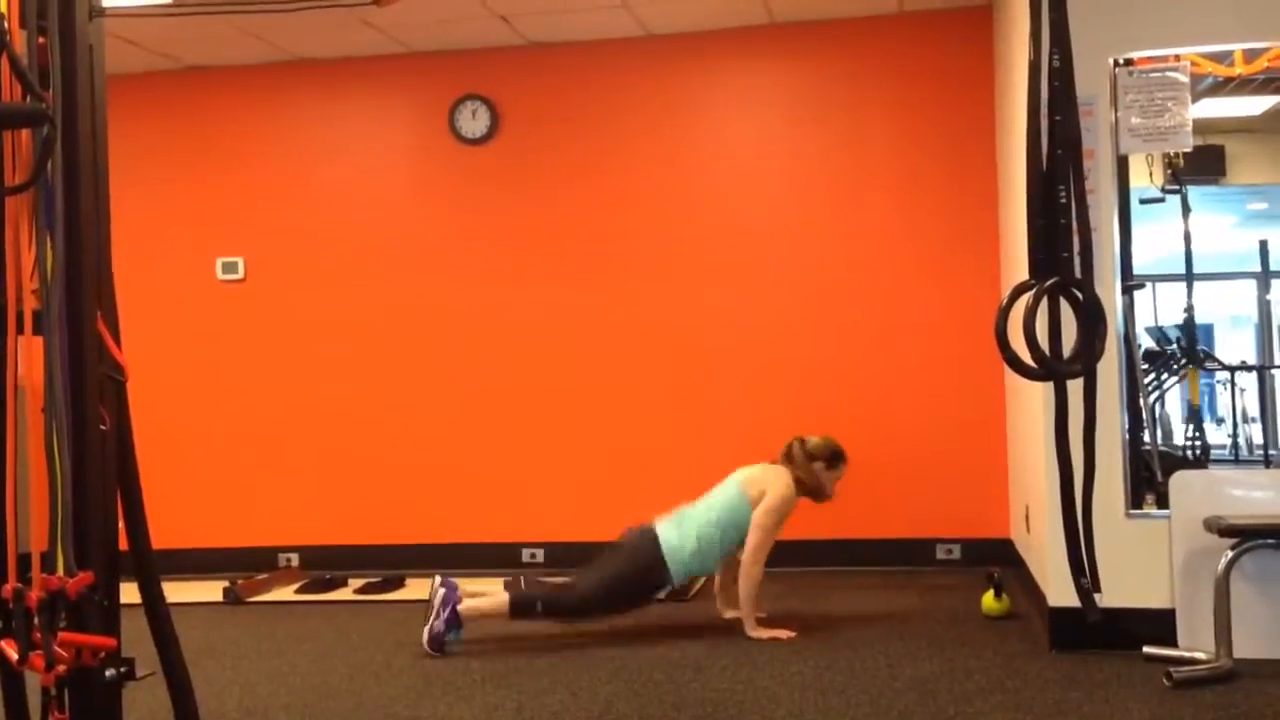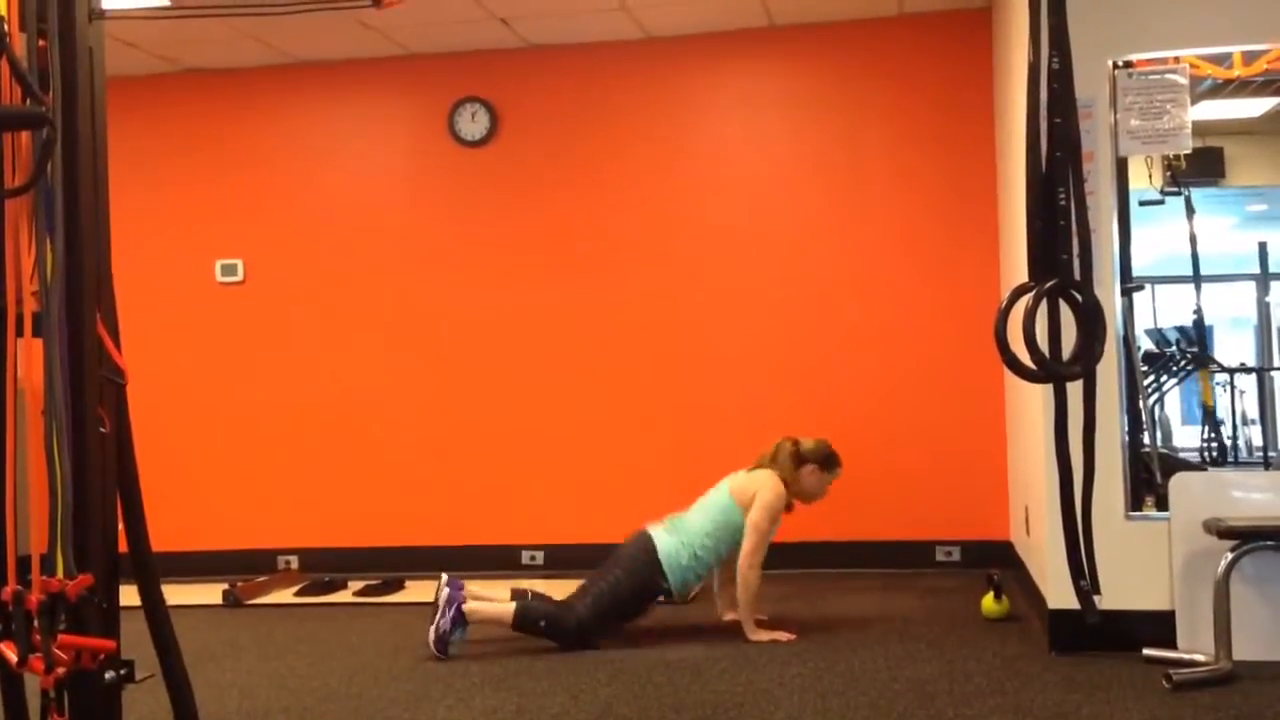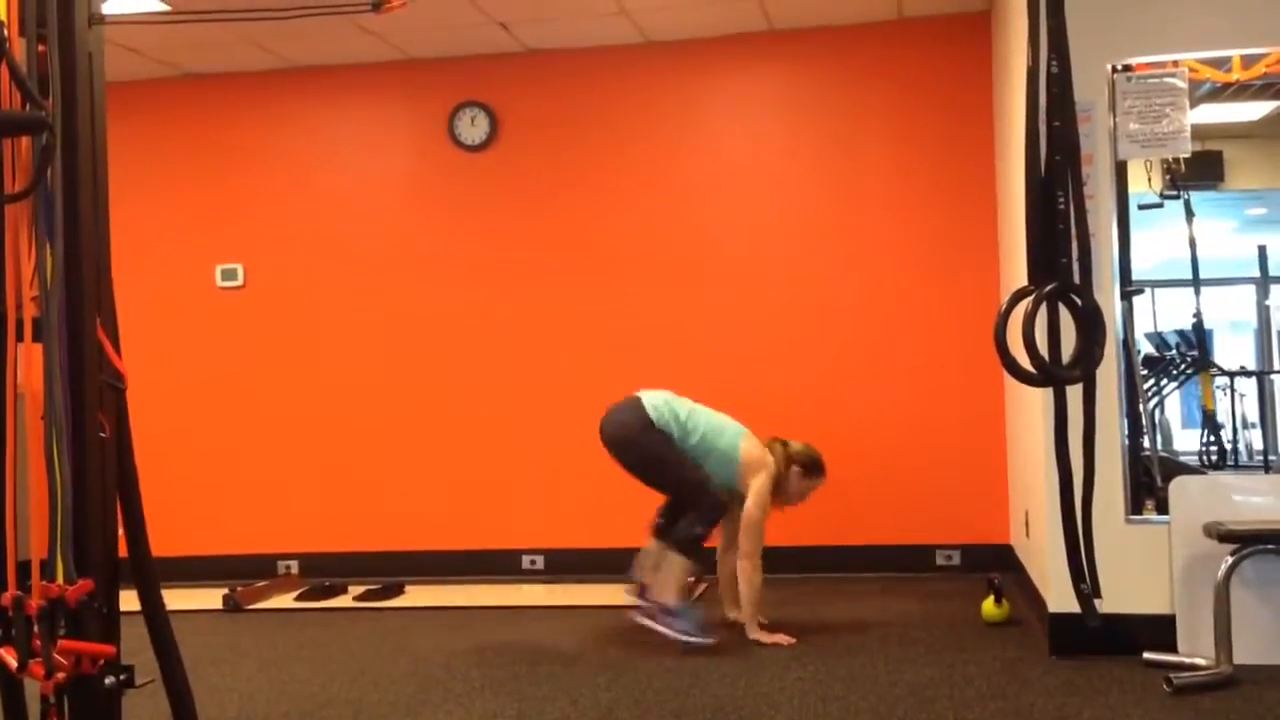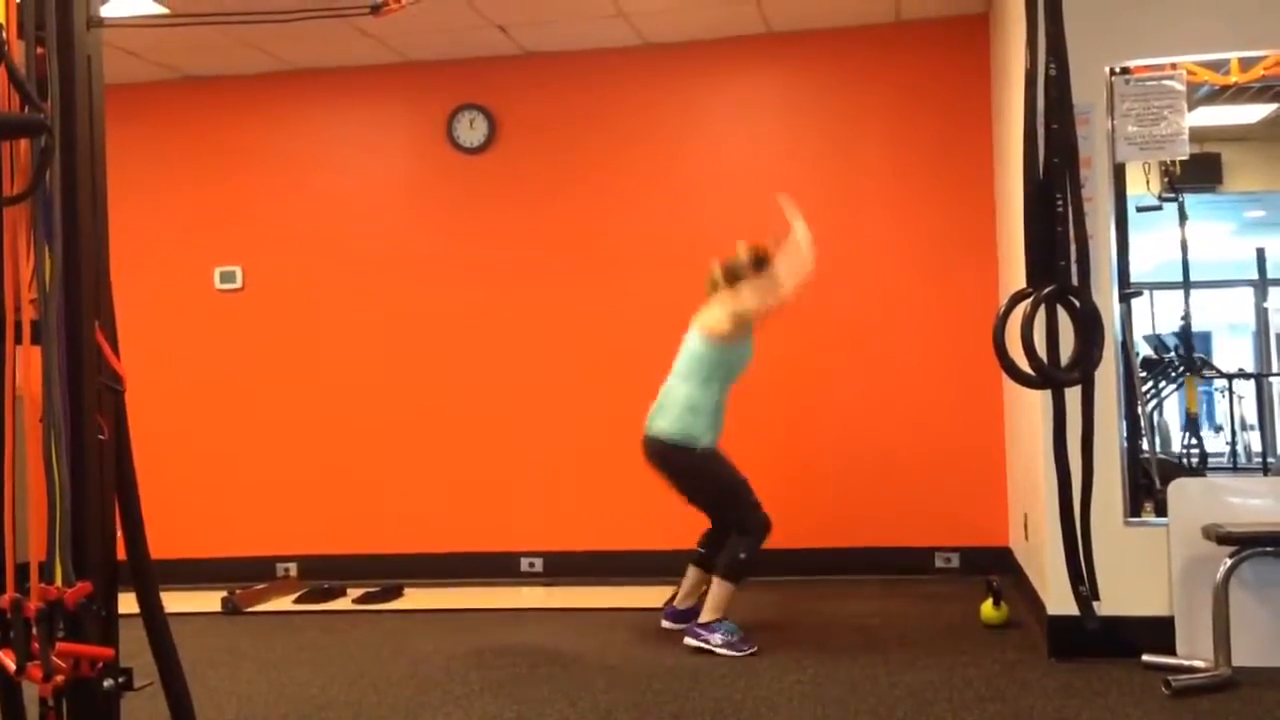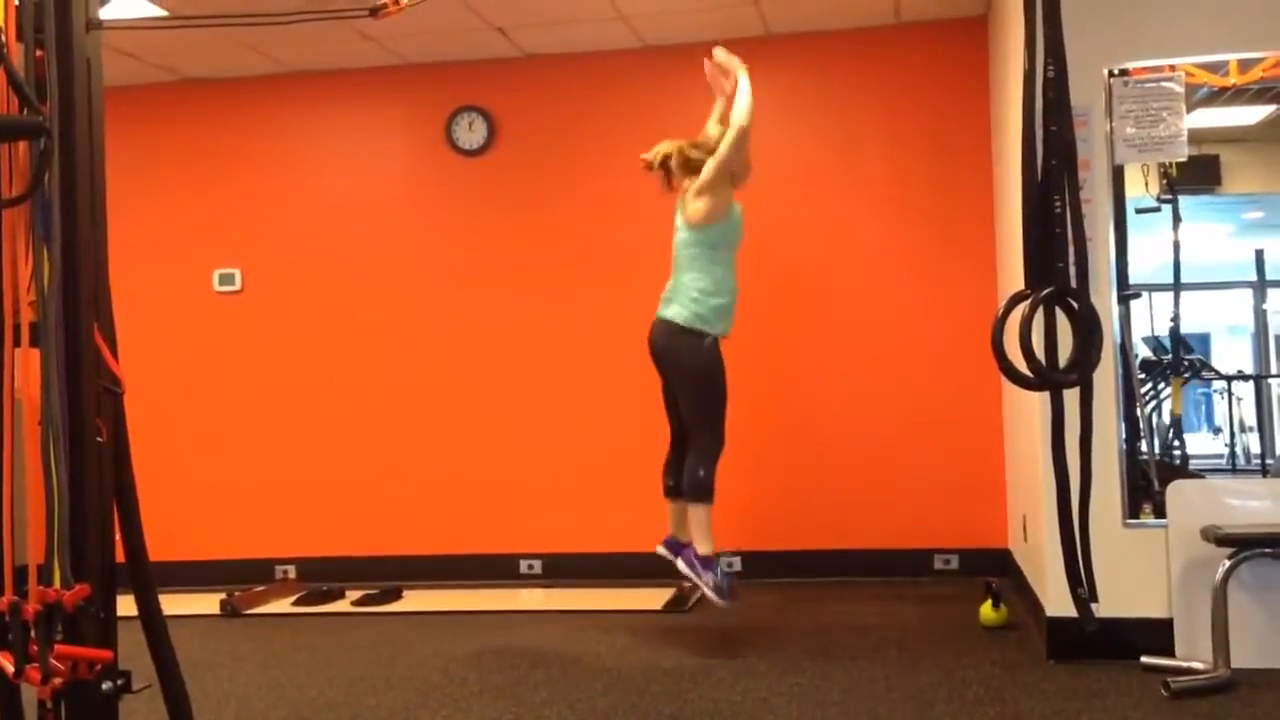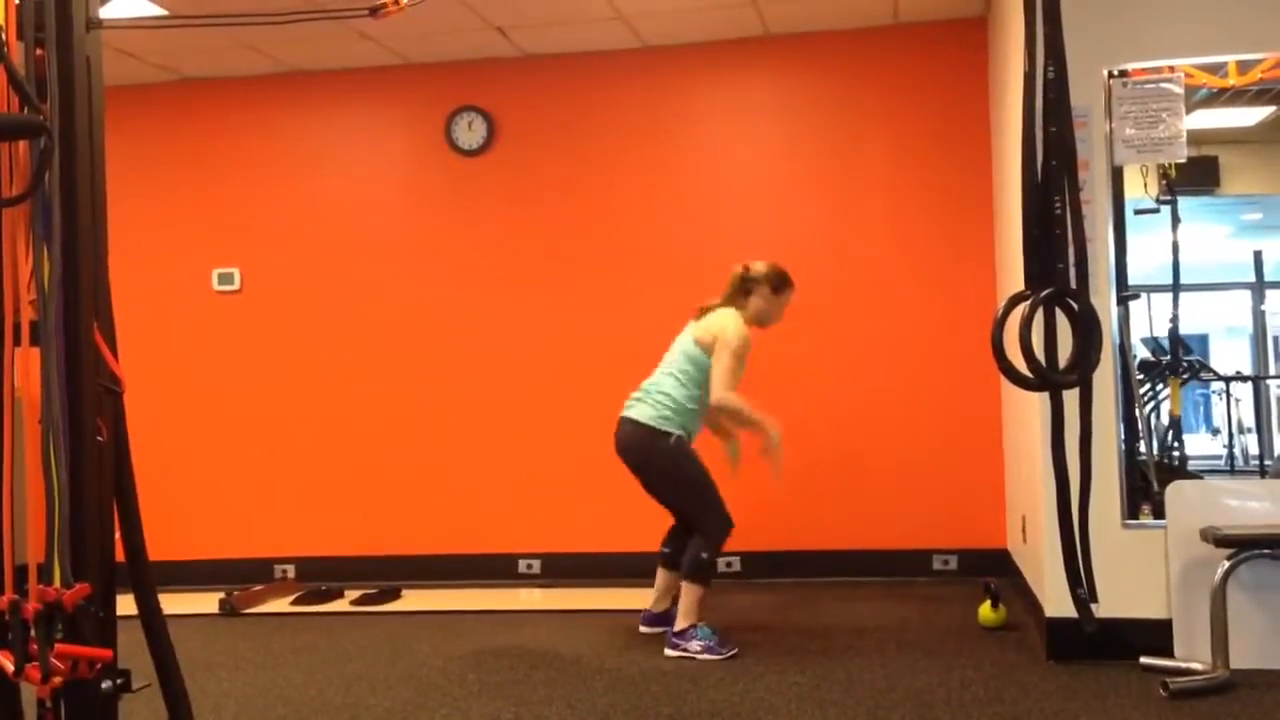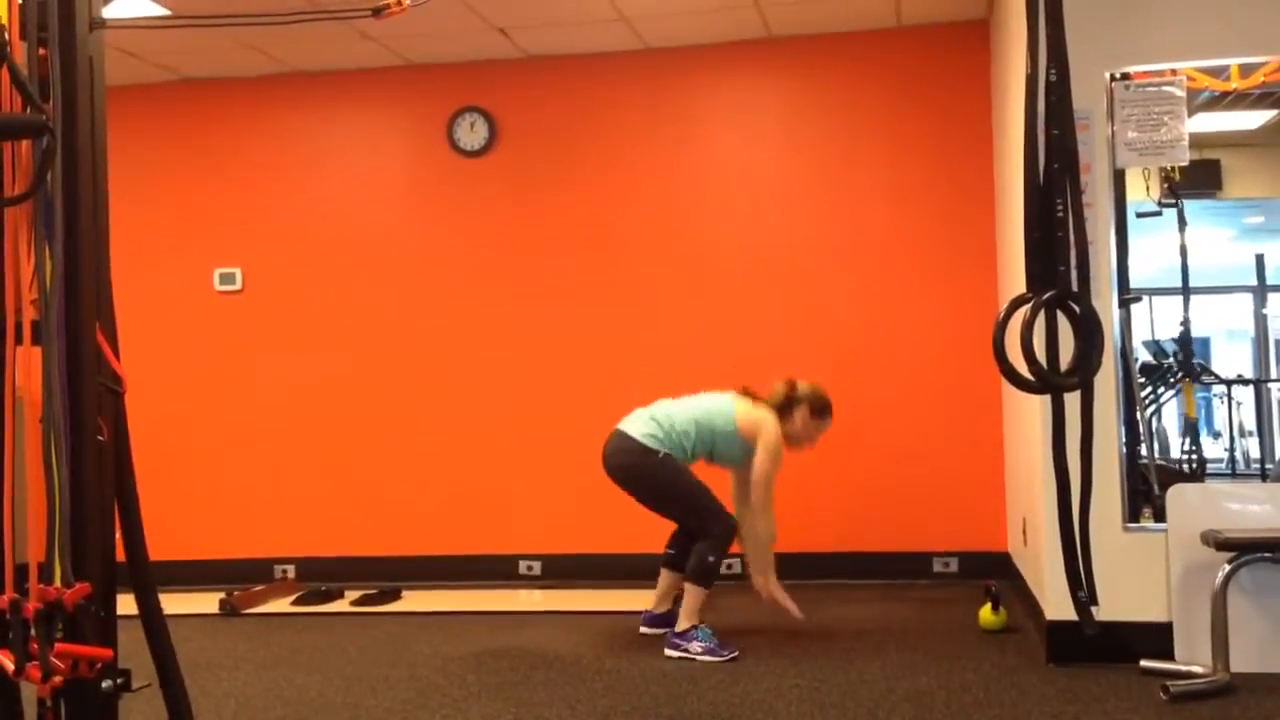
dt=0.4s
person 1, frame 1
left shoulder: (765, 477)
right shoulder: (784, 488)
left elbow: (730, 545)
right elbow: (752, 558)
left wrist: (728, 606)
right wrist: (752, 625)
left hip: (656, 544)
right hip: (659, 559)
left knee: (565, 596)
right knee: (567, 600)
left ankle: (456, 594)
right ankle: (458, 609)
person 1, frame 2
left shoulder: (758, 479)
right shoulder: (775, 489)
left elbow: (728, 549)
right elbow: (748, 563)
left wrist: (729, 608)
right wrist: (752, 628)
left hip: (655, 551)
right hip: (655, 565)
left knee: (569, 611)
right knee: (570, 625)
left ankle: (462, 594)
right ankle: (464, 610)
person 1, frame 3
left shoulder: (751, 470)
right shoulder: (763, 473)
left elbow: (730, 544)
right elbow: (749, 555)
left wrist: (732, 607)
right wrist: (753, 627)
left hip: (634, 418)
right hip: (634, 423)
left knee: (685, 504)
right knee: (705, 506)
left ankle: (649, 591)
right ankle: (669, 608)
person 1, frame 4
left shoulder: (722, 311)
right shoulder: (734, 308)
left elbow: (777, 288)
right elbow: (787, 284)
left wrist: (792, 246)
right wrist: (800, 235)
left hip: (671, 439)
right hip: (682, 441)
left knee: (733, 527)
right knee: (752, 526)
left ankle: (681, 608)
right ankle: (708, 624)
person 1, frame 5
left shoulder: (696, 195)
right shoulder: (706, 190)
left elbow: (717, 140)
right elbow: (740, 127)
left wrist: (722, 96)
right wrist: (740, 78)
left hip: (673, 331)
right hip: (691, 335)
left knee: (686, 439)
right knee: (706, 441)
left ankle: (679, 539)
right ankle: (700, 550)
person 1, frame 6
left shoulder: (713, 321)
right shoulder: (735, 328)
right elbow: (721, 397)
left wrist: (729, 435)
right wrist: (766, 428)
left hip: (636, 428)
right hip: (654, 435)
left knee: (692, 519)
right knee: (713, 524)
left ankle: (658, 609)
right ankle: (684, 632)
person 1, frame 7
left shoulder: (750, 420)
right shoulder: (770, 430)
left elbow: (744, 506)
right elbow: (760, 514)
left wrist: (757, 571)
right wrist: (767, 578)
left hip: (626, 445)
right hip: (642, 452)
left knee: (697, 525)
right knee: (717, 528)
left ankle: (659, 612)
right ankle: (686, 634)
